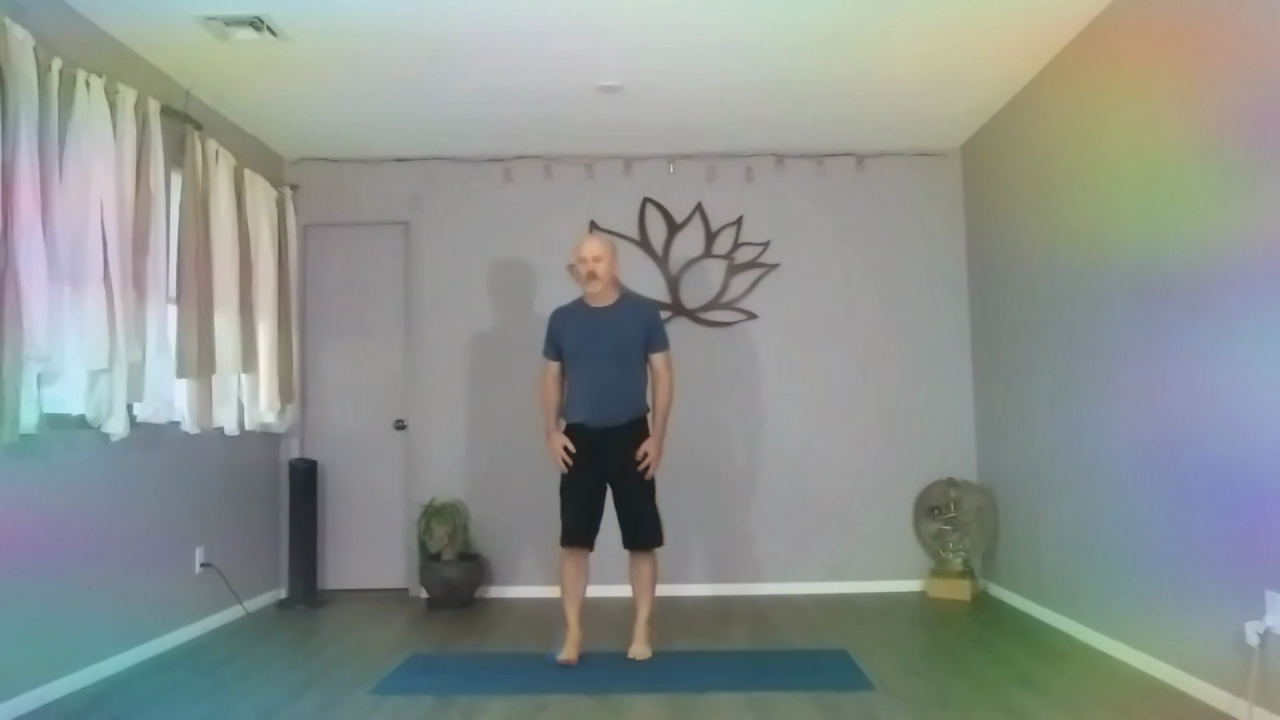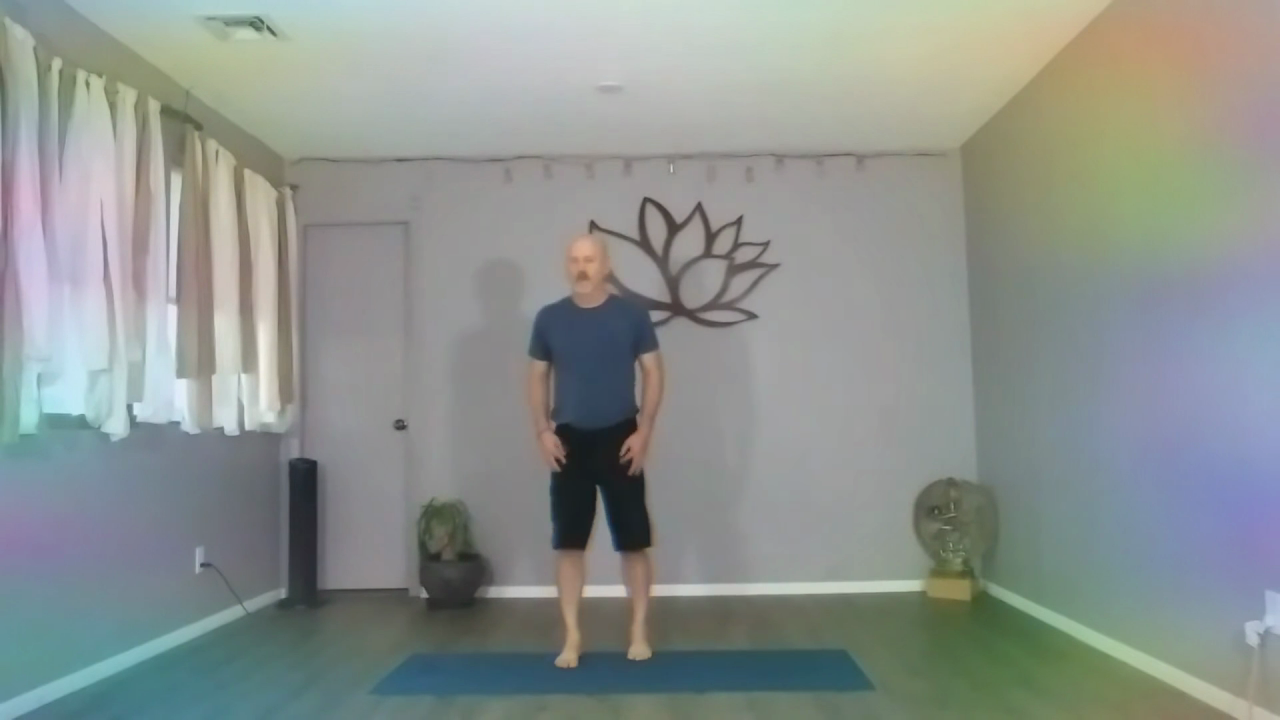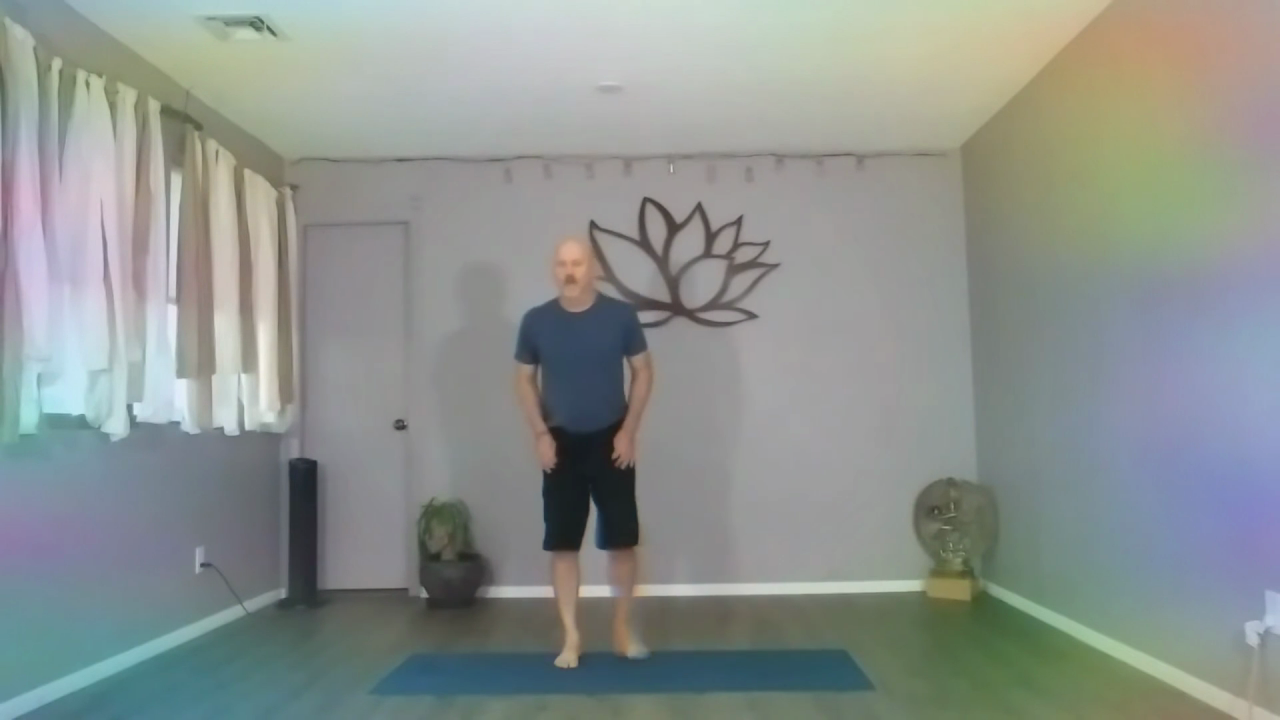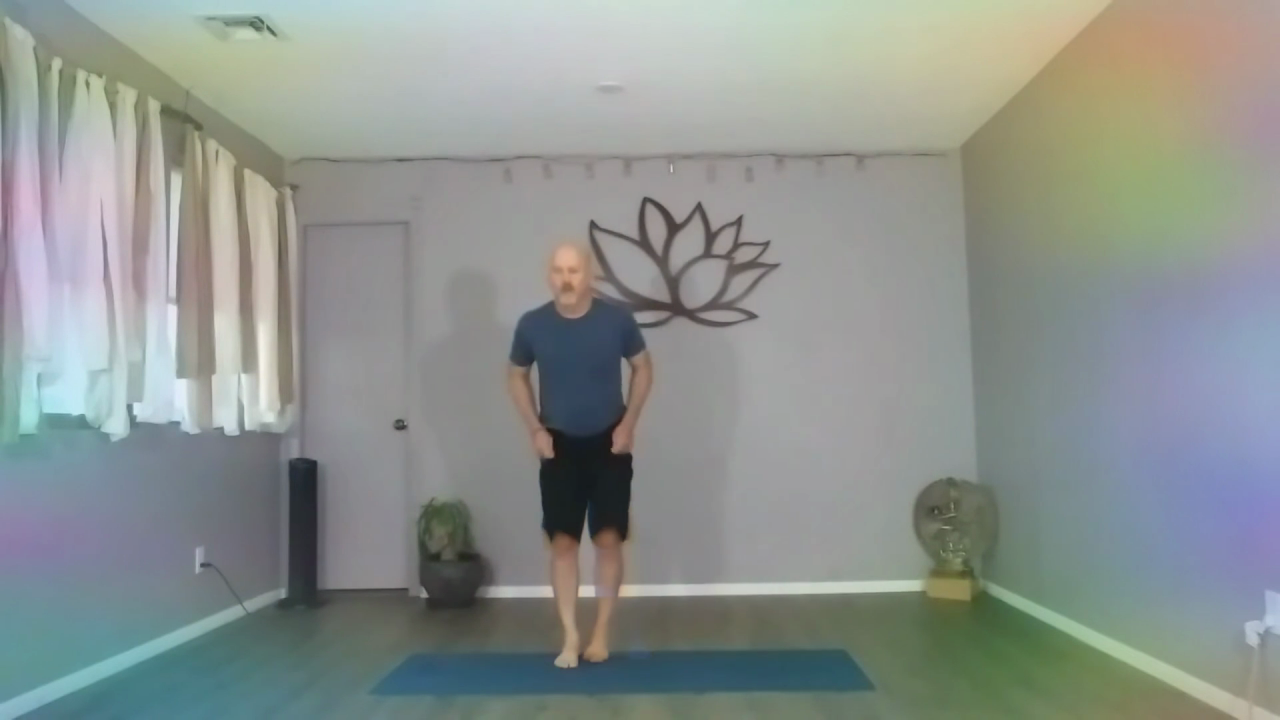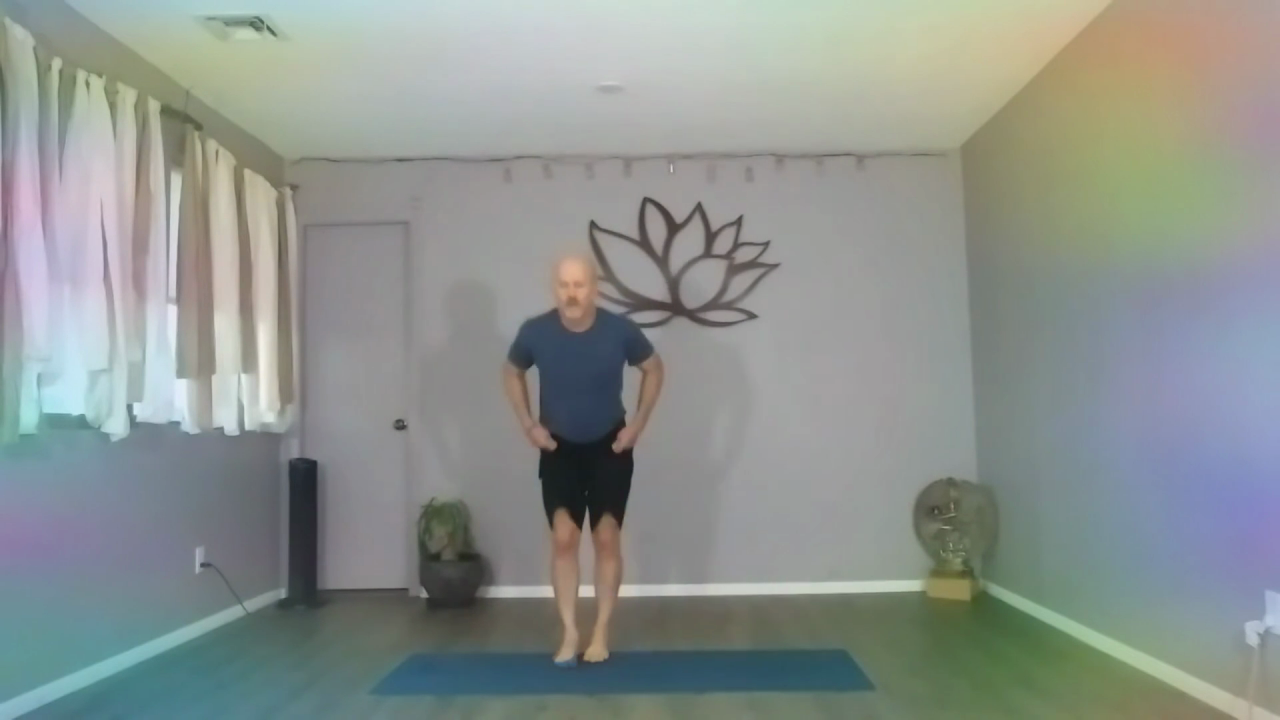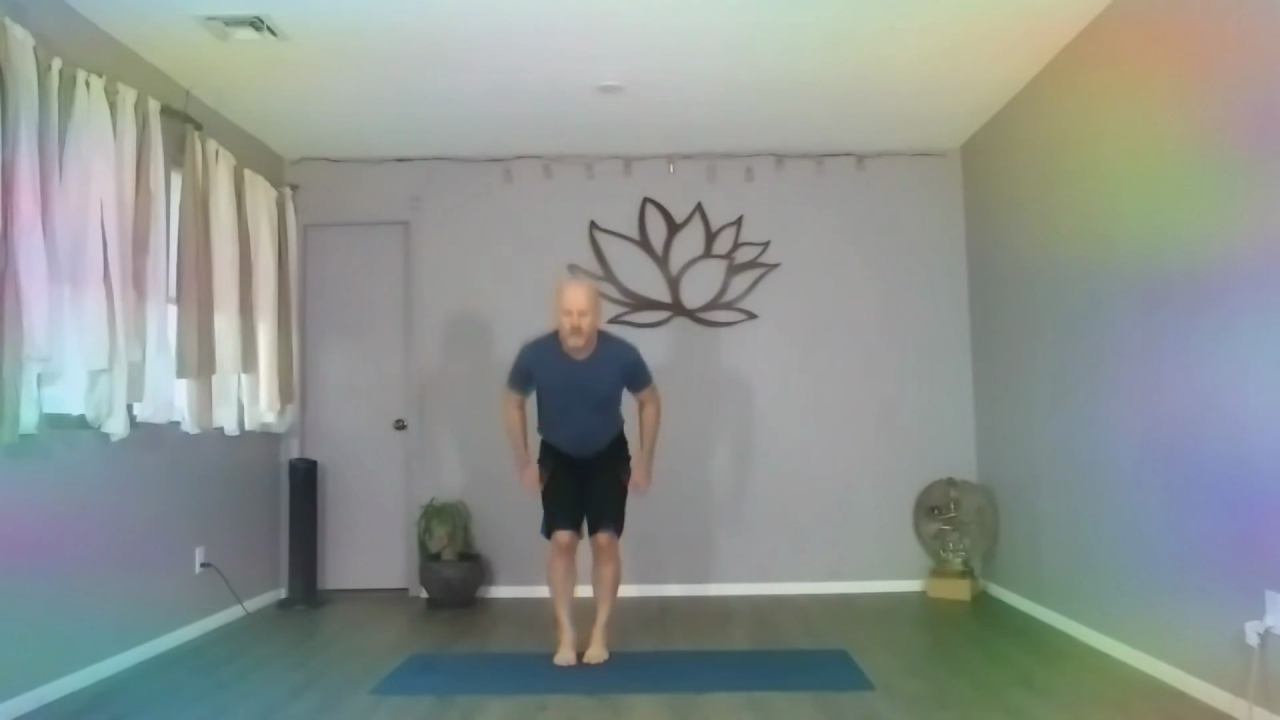
dt=0.2s
person 1, frame 1
left shoulder: (643, 313)
right shoulder: (562, 319)
left elbow: (662, 375)
right elbow: (552, 378)
left wrist: (657, 436)
right wrist: (552, 430)
left hip: (630, 438)
right hip: (580, 439)
left knee: (642, 541)
right knee: (574, 541)
left ankle: (641, 631)
right ankle: (573, 633)
person 1, frame 2
left shoulder: (632, 314)
right shoulder: (549, 318)
left elbow: (653, 374)
right elbow: (537, 378)
left wrist: (643, 432)
right wrist: (543, 430)
left hip: (620, 439)
right hip: (569, 441)
left knee: (634, 542)
right knee: (568, 544)
left ankle: (638, 631)
right ankle: (572, 636)
person 1, frame 3
left shoulder: (620, 316)
right shoulder: (536, 321)
left elbow: (643, 372)
right elbow: (525, 379)
left wrist: (629, 429)
right wrist: (539, 432)
left hip: (611, 442)
right hip: (561, 444)
left knee: (620, 541)
right knee: (562, 545)
left ankle: (624, 625)
right ankle: (571, 637)
person 1, frame 4
left shoulder: (617, 319)
right shoulder: (532, 325)
left elbow: (643, 369)
right elbow: (517, 376)
left wrist: (629, 422)
right wrist: (534, 428)
left hip: (609, 444)
right hip: (559, 447)
left knee: (608, 539)
right knee: (562, 541)
left ankle: (602, 631)
right ankle: (570, 637)
person 1, frame 5
left shoulder: (621, 331)
right shoulder: (535, 332)
left elbow: (653, 370)
right elbow: (512, 374)
left wrist: (638, 424)
right wrist: (529, 425)
left hip: (611, 447)
right hip: (558, 448)
left knee: (606, 536)
right knee: (563, 536)
left ankle: (600, 633)
right ankle: (569, 634)
person 1, frame 6
left shoulder: (622, 355)
right shoulder: (534, 355)
left elbow: (649, 403)
right elbow: (513, 403)
left wrist: (644, 462)
right wrist: (523, 462)
left hip: (608, 457)
right hip: (557, 459)
left knee: (605, 541)
right knee: (562, 541)
left ankle: (599, 634)
right ankle: (565, 635)
